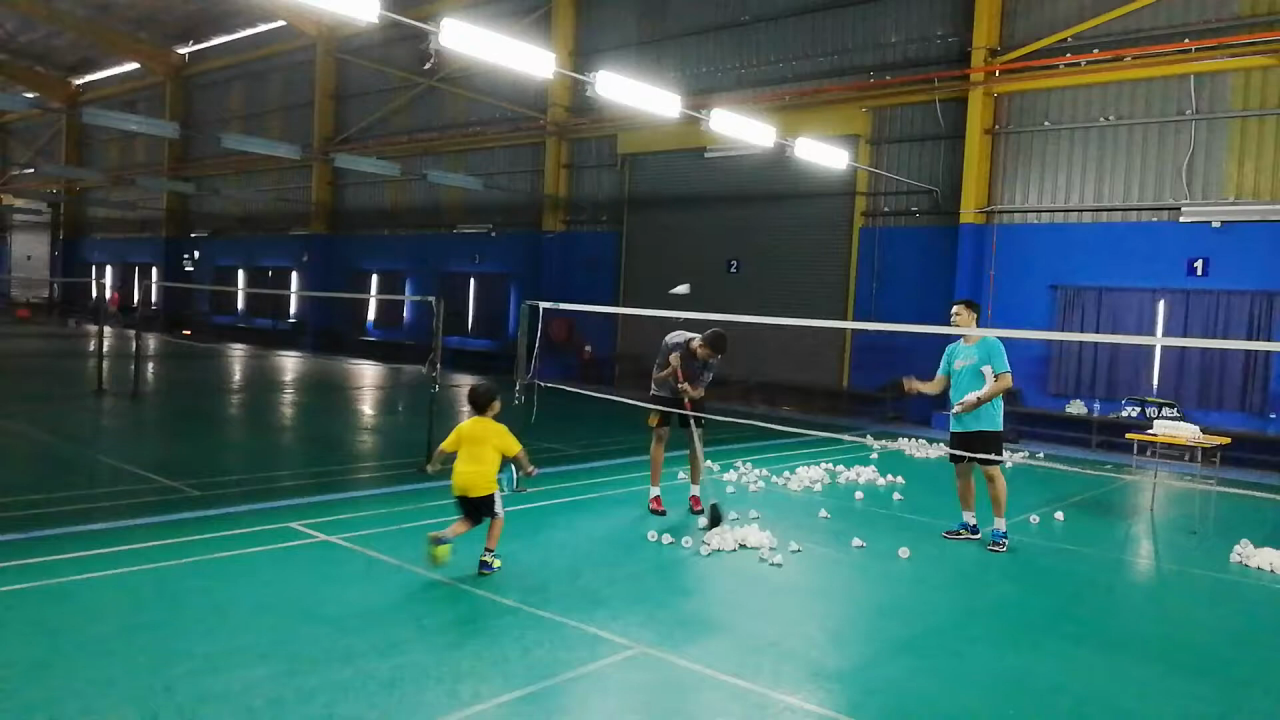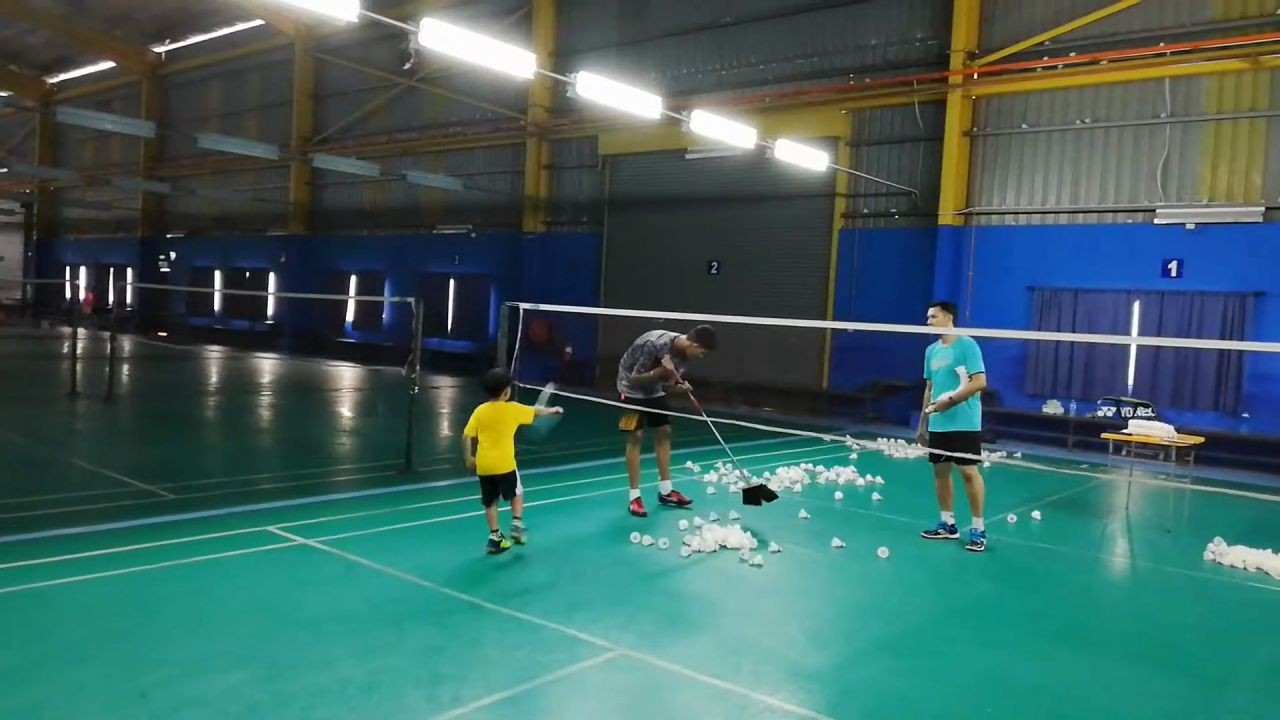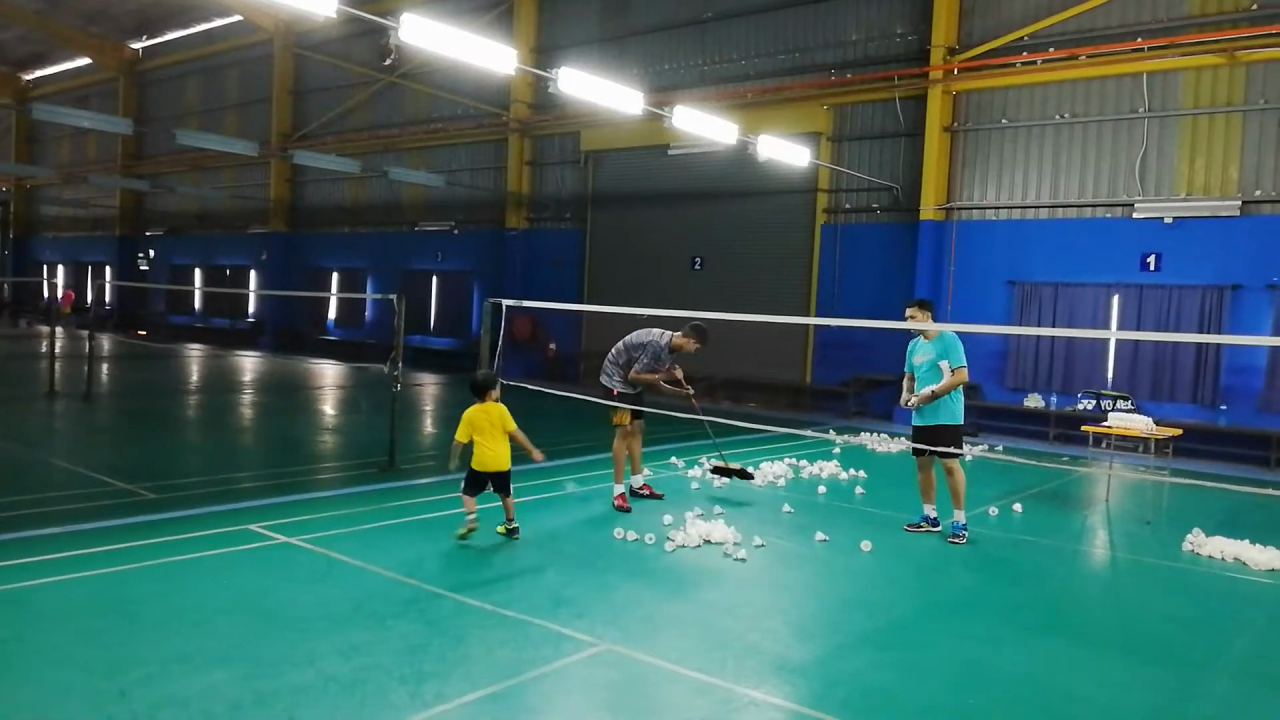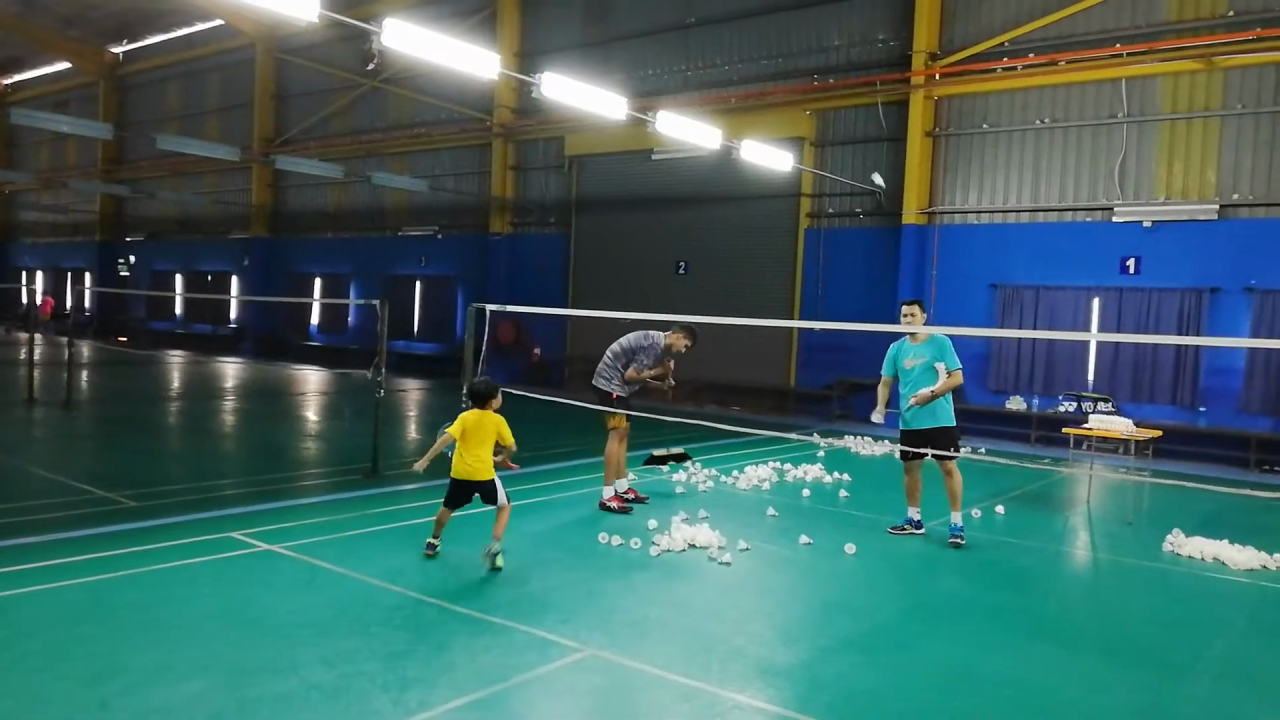
dt=0.4s
person 1, frame 1
left shoulder: (992, 344)
right shoulder: (952, 350)
left elbow: (1006, 381)
right elbow: (939, 384)
left wrist: (977, 401)
right wrist: (918, 387)
left hip: (986, 423)
right hip: (958, 424)
left knee: (992, 472)
right knee: (962, 471)
left ankle: (1000, 530)
right ankle: (969, 524)
person 1, frame 2
left shoulder: (967, 345)
right shoulder: (932, 350)
left elbow: (979, 382)
left wrist: (949, 401)
right wrist: (923, 421)
left hip: (963, 423)
right hip: (938, 423)
left knee: (969, 471)
right knee: (940, 471)
left ankle: (978, 529)
right ankle: (948, 524)
person 1, frame 3
left shoulder: (949, 340)
right shoulder: (914, 345)
left elbow: (962, 376)
right elbow: (909, 378)
left wrist: (931, 394)
right wrist: (906, 394)
left hip: (947, 416)
right hip: (921, 417)
left knee: (950, 464)
right knee: (923, 463)
left ankle: (960, 522)
right ankle: (930, 516)
person 1, frame 4
left shoulder: (941, 343)
right shoulder: (896, 348)
left elbow: (957, 377)
right elbow: (885, 382)
left wrist: (931, 394)
right wrist: (880, 406)
left hip: (941, 419)
right hip: (910, 421)
left knee: (948, 466)
right knee: (911, 467)
left ankle: (956, 524)
right ankle: (914, 519)
person 2, frame 1
left shoulder: (712, 357)
right shoulder: (672, 343)
left elbow: (700, 390)
right elbow: (657, 379)
left wrist: (691, 393)
right wrist: (672, 369)
left hip: (691, 393)
right hip: (664, 391)
right knee: (660, 435)
left ankle: (695, 494)
right ankle: (654, 494)
person 2, frame 2
left shoulder: (682, 352)
right shoulder: (655, 345)
left elbow: (667, 381)
right elbow: (635, 378)
left wrist: (679, 387)
right wrist: (660, 371)
left hip: (654, 390)
right hip: (632, 389)
left knee: (664, 433)
right knee: (636, 437)
left ankle: (666, 490)
right ankle: (634, 496)
person 2, frame 3
left shoulder: (668, 346)
right shoulder: (657, 345)
left elbow: (651, 379)
right elbow: (634, 376)
left wrist: (677, 391)
right wrist: (664, 376)
left hip: (631, 385)
right hip: (616, 381)
left knee: (637, 429)
right knee: (624, 431)
left ankle: (637, 484)
right ankle: (618, 492)
person 2, frame 4
left shoulder: (657, 343)
right shoulder: (654, 345)
right elbow: (630, 375)
left wrist: (660, 383)
right wrist: (659, 371)
left hip: (616, 385)
right hip: (610, 383)
left knee: (623, 433)
right knee: (617, 434)
left ankle: (622, 488)
right ankle: (608, 497)
person 3, frame 1
left shoulder: (463, 427)
right shoulder: (498, 430)
left elbow: (442, 450)
right elbow: (518, 453)
left wrist: (433, 465)
right wrist: (526, 467)
left hip: (461, 484)
right hip: (483, 484)
left knee: (469, 521)
right knee: (497, 517)
left ankle: (442, 537)
right ankle: (487, 559)
person 3, frame 2
left shoulder: (479, 411)
right shoulder: (512, 409)
left elbow: (467, 437)
right elbow: (537, 411)
left wrist: (469, 457)
right wrist: (554, 410)
left hip: (484, 466)
right hip: (505, 465)
left knee: (490, 502)
right knee: (515, 494)
left ankle: (495, 537)
right ankle: (517, 524)
person 3, frame 3
left shoulder: (469, 414)
right shoulder: (500, 409)
left elbow: (459, 442)
right elbow: (515, 433)
left wrist: (454, 460)
right wrist: (533, 451)
left hip: (481, 463)
right hip: (503, 462)
left knee: (468, 492)
right knee: (505, 493)
left ankle: (471, 517)
right ankle: (511, 525)
person 3, frame 4
left shoulder: (464, 417)
right shoulder: (498, 421)
left elbow: (447, 438)
right elbow: (511, 447)
left wrist: (425, 460)
right wrist: (503, 458)
left hip: (459, 472)
right hip: (483, 474)
left knee: (448, 507)
right knee: (504, 506)
left ankle: (433, 542)
right ankle: (494, 548)
